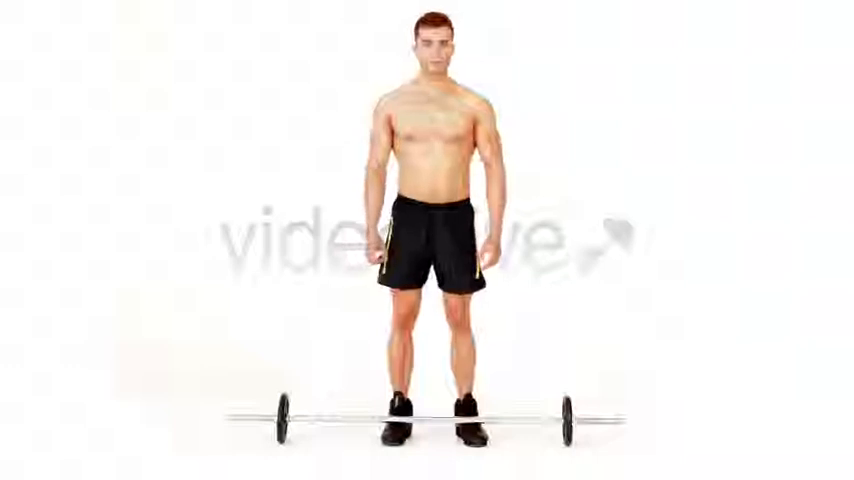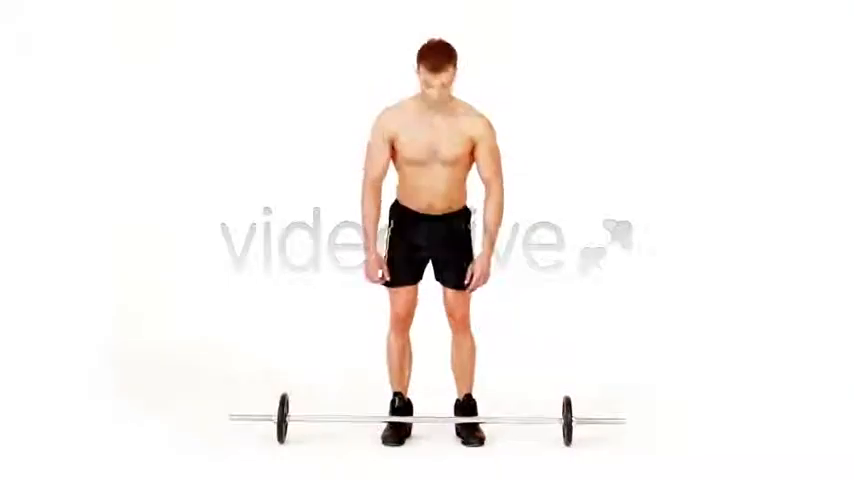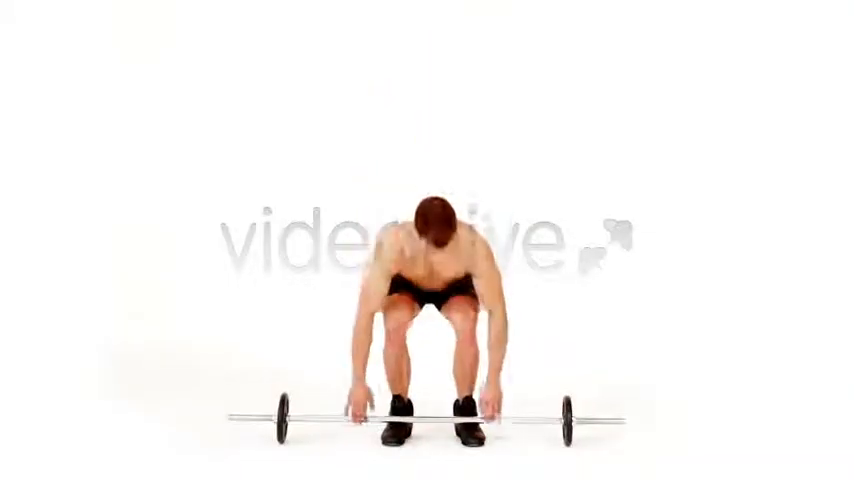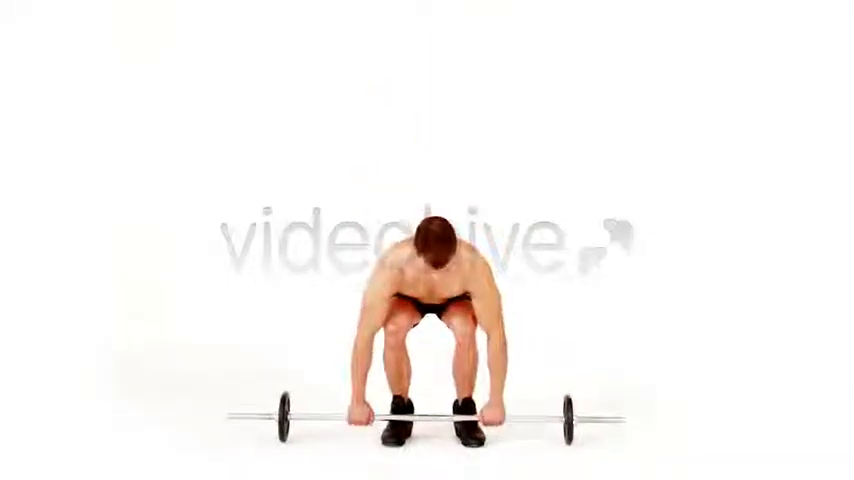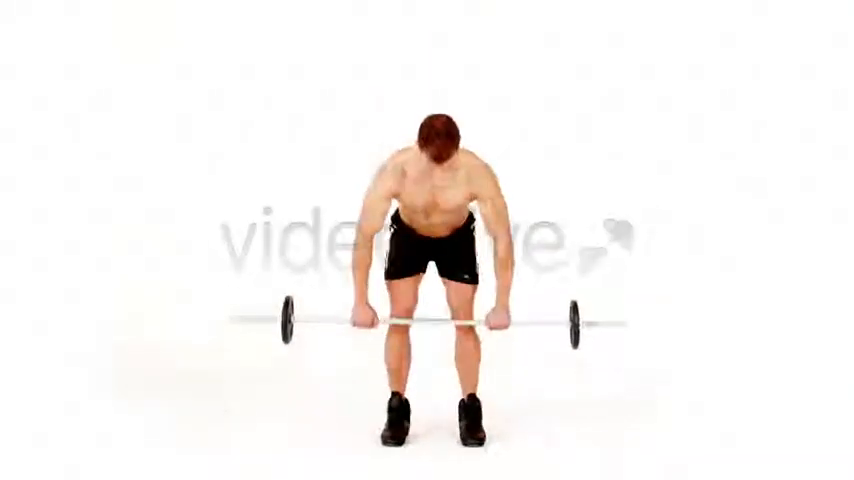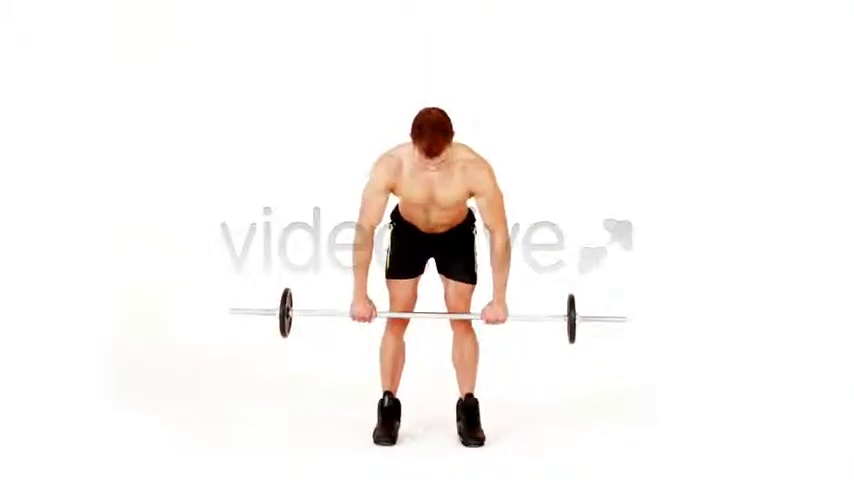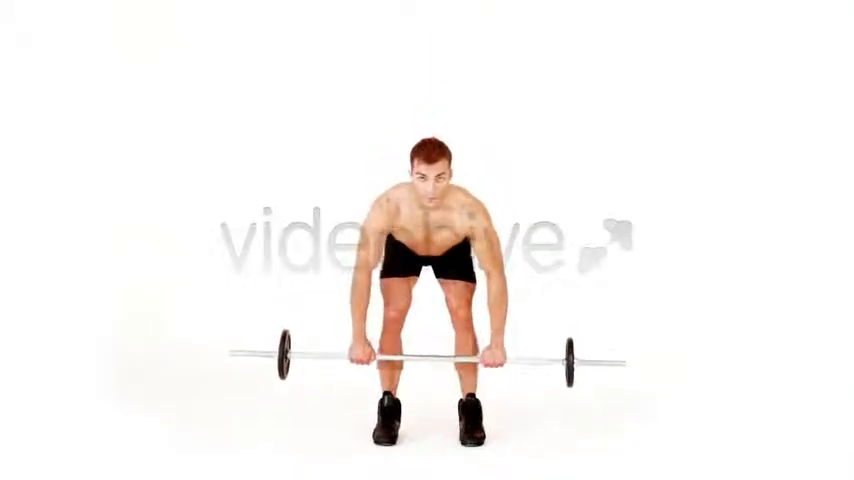
dt=0.7s
person 1, frame 1
left shoulder: (476, 106)
right shoulder: (390, 104)
left elbow: (494, 168)
right elbow: (375, 168)
left wrist: (495, 233)
right wrist: (371, 231)
left hip: (456, 218)
right hip: (408, 216)
left knee: (459, 319)
right knee: (402, 319)
left ankle: (465, 409)
right ankle: (399, 409)
person 1, frame 2
left shoulder: (475, 124)
right shoulder: (390, 120)
left elbow: (494, 187)
right elbow: (371, 183)
left wrist: (487, 251)
right wrist: (371, 248)
left hip: (454, 224)
right hip: (407, 221)
left knee: (459, 319)
right knee: (400, 317)
left ankle: (466, 408)
right ankle: (399, 407)
person 1, frame 3
left shoulder: (475, 246)
right shoulder: (390, 247)
left elbow: (497, 312)
right elbow: (365, 315)
left wrist: (493, 381)
right wrist: (358, 383)
left hip: (455, 285)
right hip: (406, 284)
left knee: (466, 327)
right knee: (394, 326)
left ankle: (465, 410)
right ankle: (400, 409)
person 1, frame 4
left shoulder: (474, 266)
right shoulder: (392, 265)
left elbow: (495, 333)
right elbow: (365, 334)
left wrist: (496, 400)
right wrist: (358, 400)
left hip: (456, 297)
right hip: (407, 297)
left knee: (465, 331)
right knee: (394, 329)
left ankle: (465, 408)
right ankle: (400, 407)
person 1, frame 5
left shoulder: (478, 173)
right shoulder: (393, 171)
left elbow: (502, 238)
right elbow: (365, 235)
left wrist: (502, 304)
right wrist: (360, 301)
left hip: (457, 236)
right hip: (408, 235)
left knee: (463, 319)
right knee: (399, 316)
left ankle: (470, 409)
right ankle: (397, 409)
person 1, frame 6
left shoulder: (475, 169)
right shoulder: (389, 166)
left elbow: (499, 233)
right elbow: (365, 228)
left wrist: (499, 298)
right wrist: (360, 294)
left hip: (456, 233)
right hip: (407, 231)
left knee: (460, 318)
right knee: (397, 317)
left ankle: (467, 407)
right ankle: (389, 407)
person 1, frame 7
left shoulder: (471, 212)
right shoulder: (387, 207)
left elbow: (495, 276)
right elbow: (363, 272)
left wrist: (497, 342)
right wrist: (359, 338)
left hip: (452, 250)
right hip: (402, 248)
left knee: (462, 317)
right knee: (393, 317)
left ankle: (469, 407)
right ankle: (388, 407)
